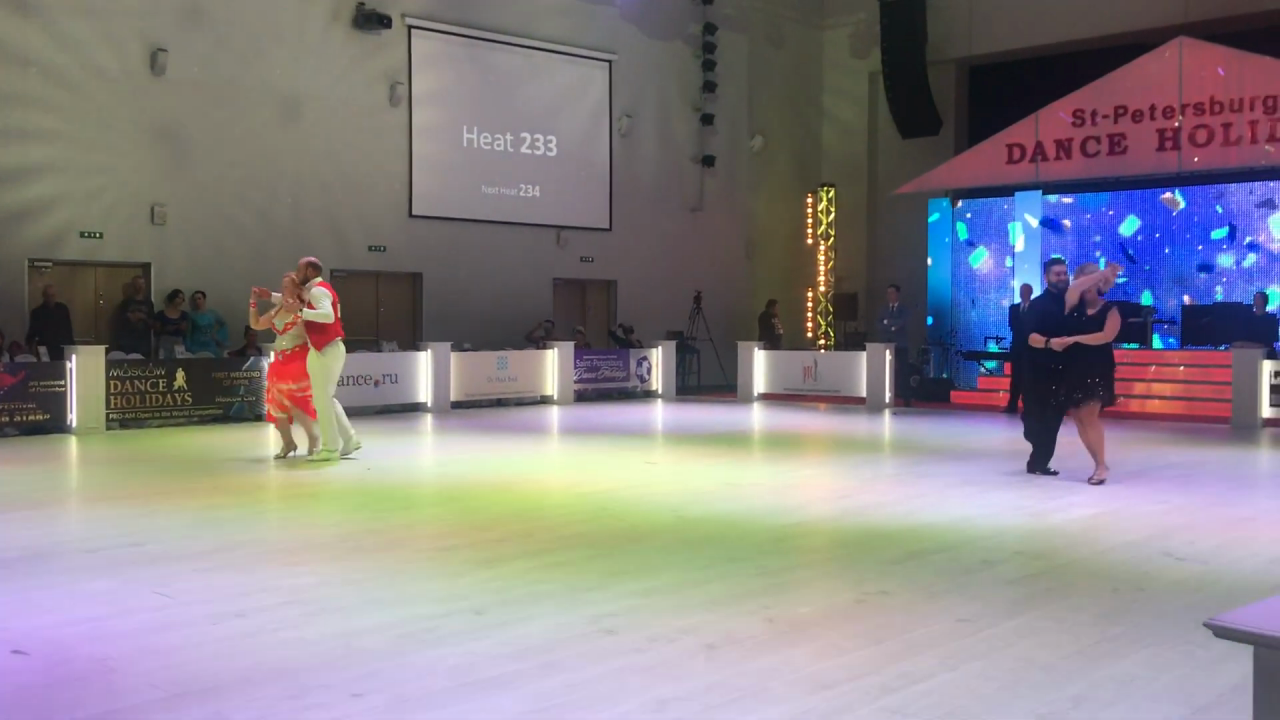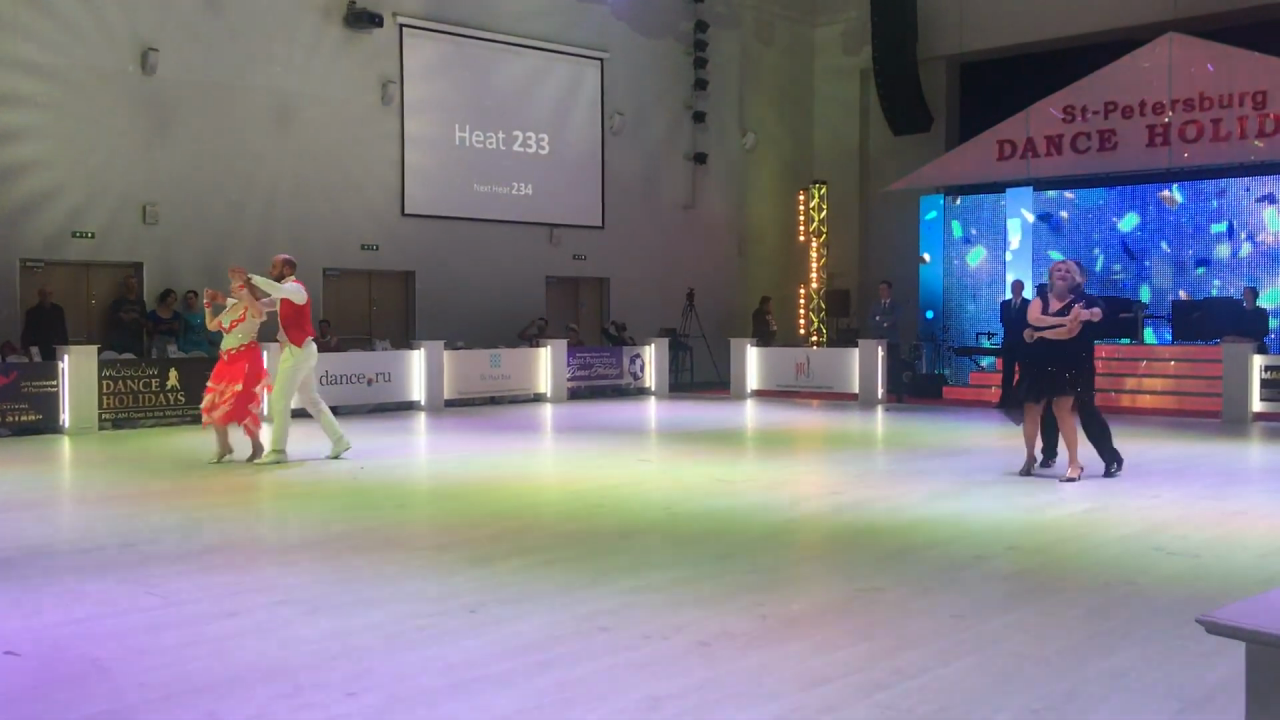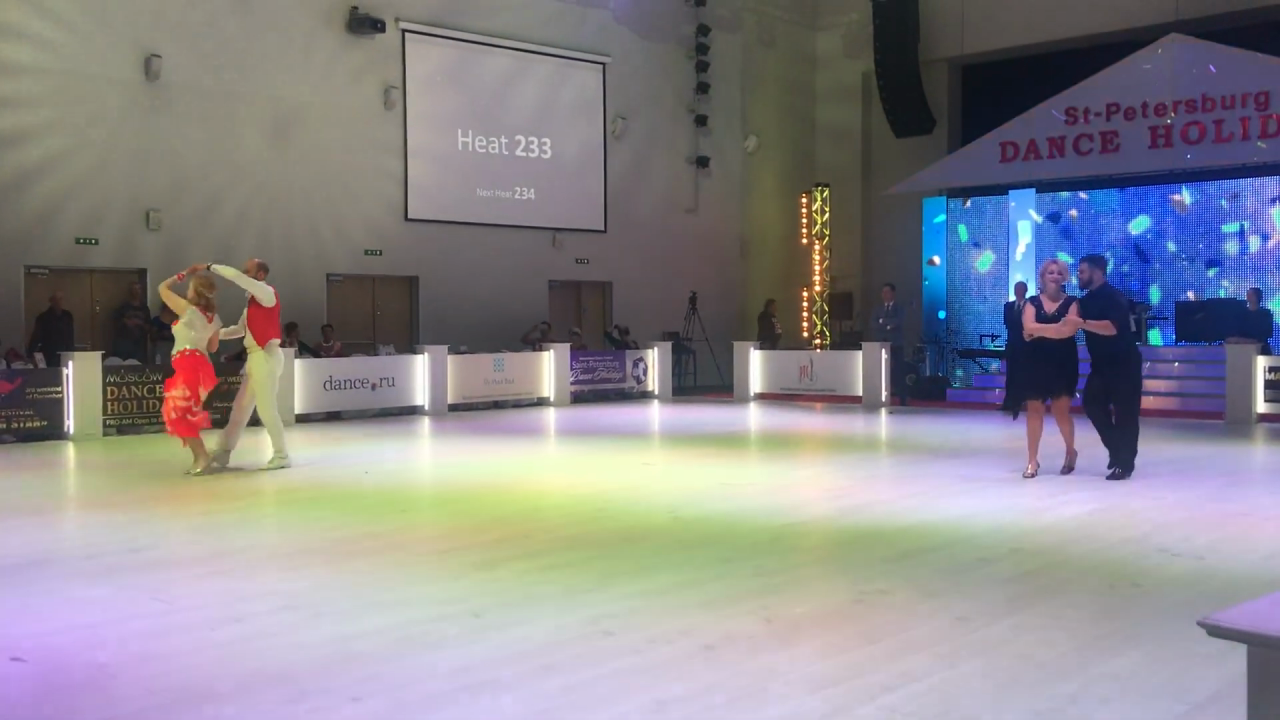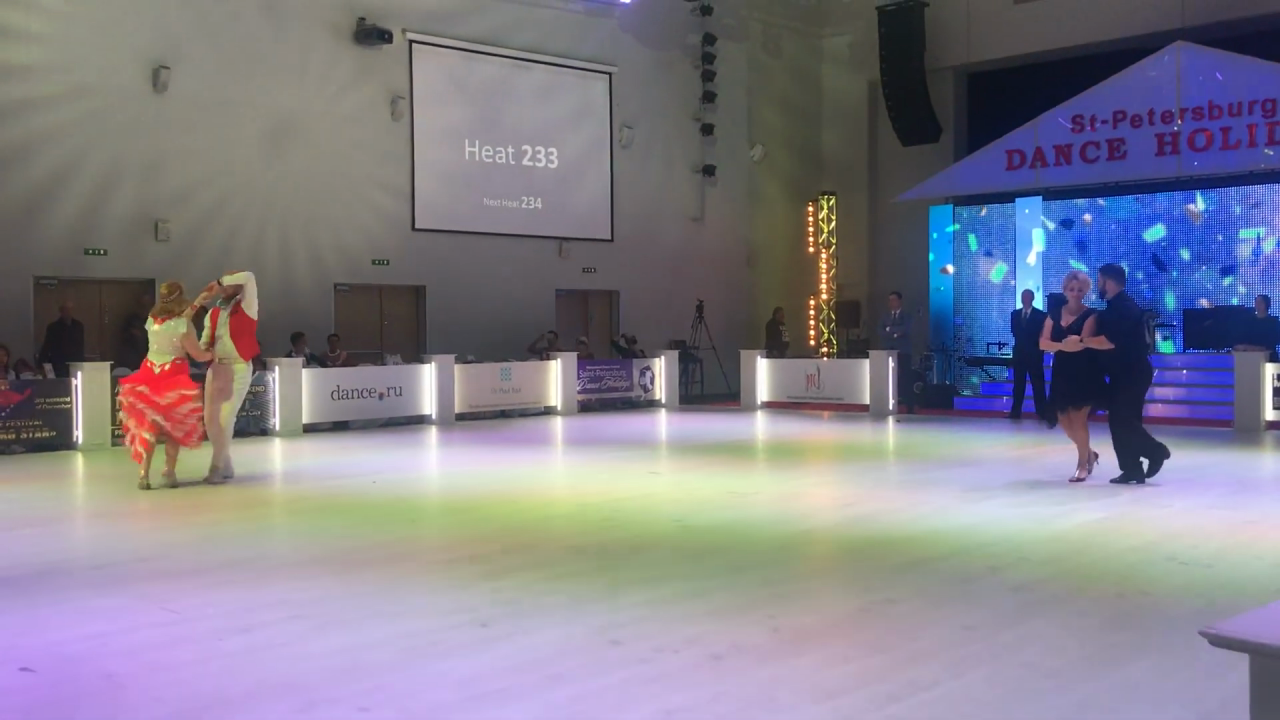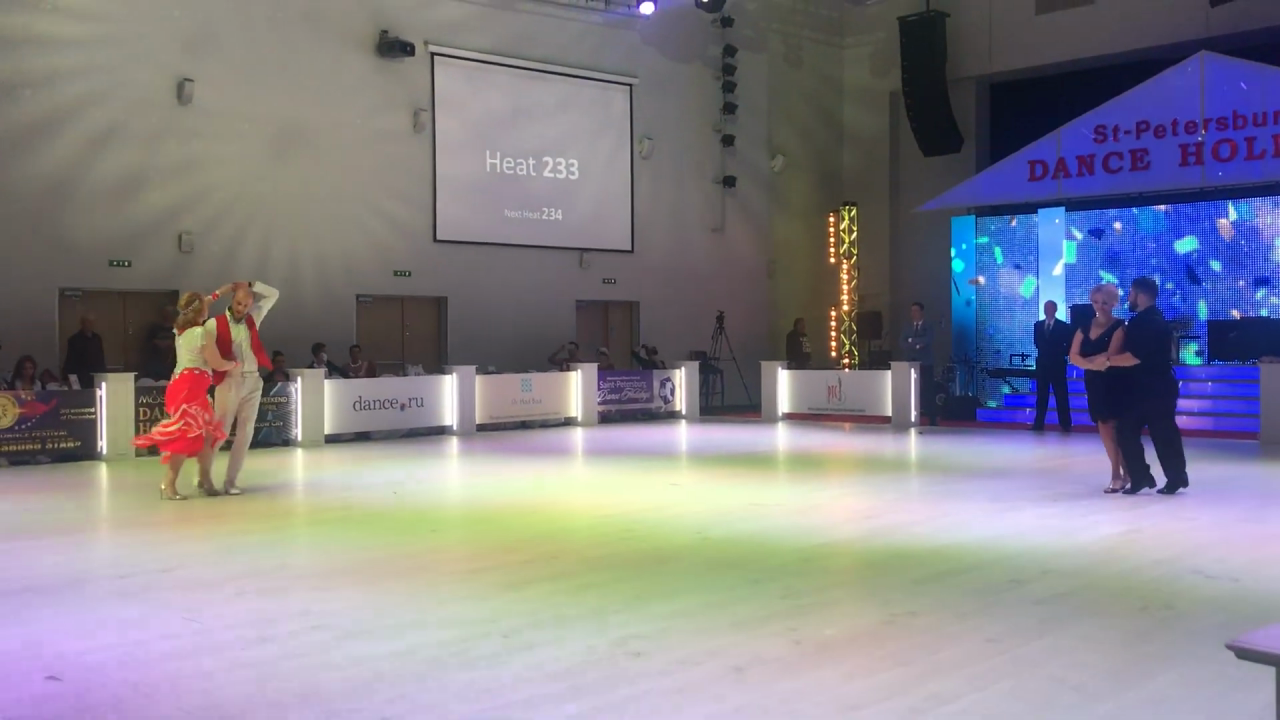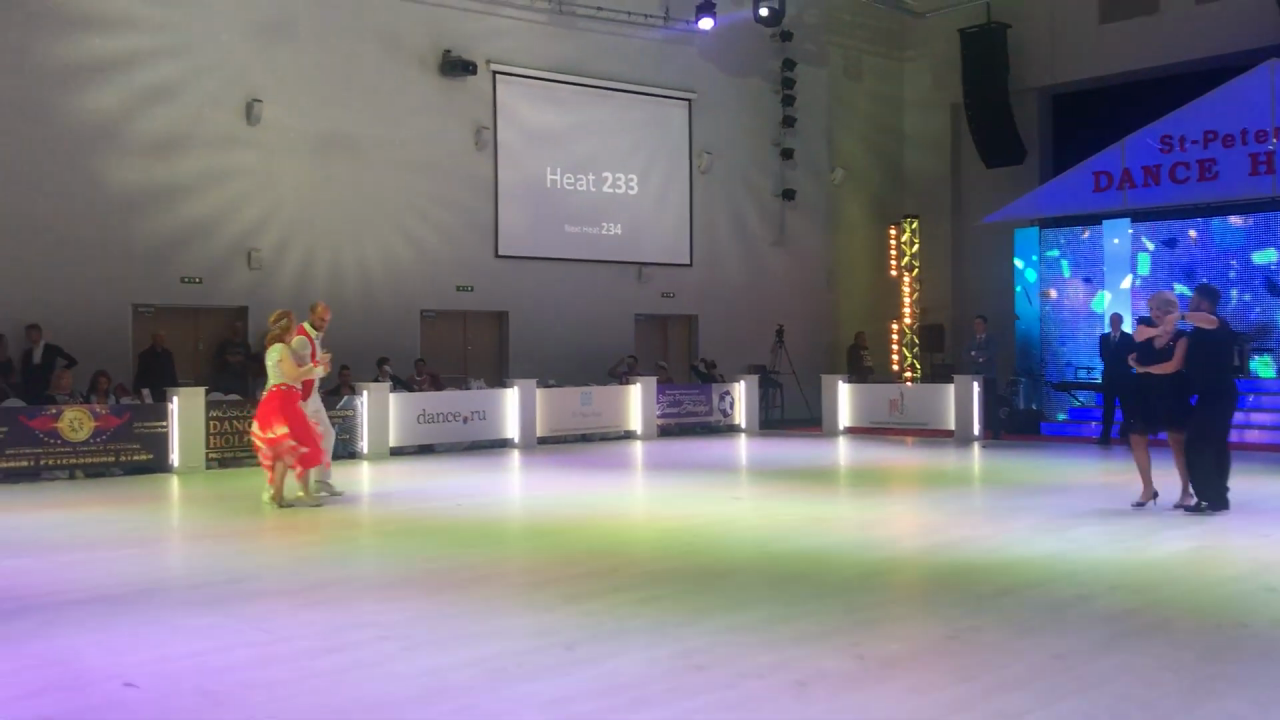
dt=0.4s
person 1, frame 1
left shoulder: (1072, 301)
right shoulder: (1038, 305)
right elbow: (1030, 336)
right wrist: (1049, 342)
left hip: (1061, 367)
right hip: (1039, 368)
left knee: (1053, 414)
right knee: (1035, 413)
left ankle: (1039, 460)
right ankle: (1038, 460)
person 1, frame 2
left shoulder: (1090, 302)
left elbow: (1097, 313)
left knee: (1088, 412)
right knee: (1049, 412)
left ankle: (1111, 458)
right ankle: (1049, 453)
person 1, frame 3
left shoulder: (1114, 298)
right shoulder: (1087, 300)
left elbow: (1112, 327)
right elbow: (1074, 323)
left wrist: (1082, 323)
left hip: (1125, 363)
right hip: (1102, 364)
left knee: (1125, 412)
right knee: (1092, 404)
left ankle: (1125, 463)
right ankle: (1117, 450)
person 1, frame 4
left shoulder: (1125, 308)
right shoulder: (1113, 308)
left elbow: (1111, 341)
right elbow: (1101, 335)
left wrist: (1080, 341)
left hip: (1133, 374)
right hip: (1120, 373)
left knee: (1123, 420)
right knee: (1119, 421)
left ankle: (1156, 452)
right ankle: (1131, 469)
person 1, frame 5
left shoulder: (1153, 323)
right shoulder: (1141, 321)
left elbow: (1136, 356)
right elbow: (1131, 348)
left wrist: (1108, 361)
left hip: (1158, 389)
right hip: (1140, 389)
left knee: (1164, 433)
right knee: (1126, 430)
left ankle: (1176, 477)
right ankle: (1141, 478)
person 1, frame 6
left shoulder: (1215, 326)
right shoulder: (1200, 331)
left elbow: (1211, 321)
right elbow: (1185, 349)
left wrist: (1182, 317)
left hip: (1218, 395)
right hip: (1210, 395)
left knee: (1198, 444)
right knee: (1212, 444)
left ankle: (1211, 496)
right ankle: (1216, 495)
person 2, frame 1
left shoulder: (1110, 310)
right shoulder: (1074, 306)
left elbow: (1106, 336)
left wrist: (1071, 339)
right wrist: (1097, 274)
left hip: (1098, 369)
right hip: (1073, 368)
left knee: (1088, 415)
right knee: (1078, 418)
left ankle: (1102, 464)
right ankle: (1099, 463)
person 2, frame 2
left shoulder: (1078, 303)
right shoulder: (1040, 300)
left elbow: (1070, 332)
right elbow: (1033, 319)
left wrist: (1037, 334)
right wrist: (1063, 320)
left hip: (1066, 362)
right hip: (1038, 361)
left knee: (1062, 411)
right knee: (1030, 411)
left ankle: (1074, 464)
right ankle: (1030, 457)
person 2, frame 3
left shoulder: (1071, 302)
right shoulder: (1032, 303)
left elbow: (1071, 330)
right elbow: (1028, 326)
left wrist: (1038, 332)
right wrist: (1055, 327)
left hip: (1063, 361)
right hip: (1036, 360)
left knee: (1060, 408)
right knee: (1034, 409)
left ankle: (1071, 453)
right ankle: (1032, 460)
person 2, frame 4
left shoulder: (1090, 315)
right shoulder: (1054, 314)
left elbow: (1082, 343)
right elbow: (1042, 343)
left wrist: (1057, 346)
right wrist: (1066, 344)
left hip: (1084, 372)
right hip: (1062, 371)
left knee: (1078, 418)
right knee: (1063, 419)
left ankle: (1083, 465)
right ankle: (1089, 454)
person 2, frame 5
left shoulder: (1119, 327)
right shoulder: (1085, 328)
left elbow: (1110, 356)
right elbow: (1073, 356)
left wrist: (1087, 361)
right wrist: (1092, 364)
left hip: (1113, 383)
right hip: (1094, 384)
left knee: (1107, 428)
right knee: (1108, 430)
left ankle: (1116, 476)
right ankle: (1124, 473)
person 2, frame 6
left shoulder: (1181, 337)
right shoulder: (1144, 327)
left elbow: (1174, 366)
right elbow: (1139, 335)
left wrist: (1142, 368)
right wrist: (1159, 330)
left hip: (1172, 394)
right hip: (1144, 394)
left knee: (1177, 443)
right knee: (1137, 440)
left ankle: (1186, 491)
right ankle: (1148, 488)
person 3, frame 1
left shoulder: (318, 291)
right shoulder: (321, 291)
left elbow: (327, 316)
right elbow: (301, 302)
left wrist: (301, 311)
right wrist: (271, 296)
left hip: (324, 350)
right hip: (333, 348)
left knee: (321, 401)
right knee: (327, 398)
left ankle: (330, 448)
right ankle: (349, 439)
person 3, frame 2
left shoulder: (294, 288)
right shoulder: (284, 294)
left elbow: (279, 290)
left wrist: (249, 278)
left hip: (298, 350)
right hip: (296, 350)
left knee: (279, 398)
right knee: (310, 399)
left ankle: (278, 450)
right ankle: (339, 440)
person 3, frame 3
left shoulder: (266, 293)
right shoulder: (254, 300)
left elbow: (237, 277)
right elbow: (240, 329)
left wrist: (210, 267)
left hip: (266, 356)
right hip: (256, 356)
left knee: (266, 407)
right knee: (241, 405)
left ankle: (281, 456)
right ankle: (225, 451)
person 3, frame 4
left shoulder: (247, 306)
right shoulder: (213, 313)
left elbow: (248, 278)
right elbow: (205, 342)
left wrist: (220, 281)
left hip: (239, 368)
right hip: (216, 368)
left knee: (226, 416)
right knee: (210, 418)
left ankle: (218, 466)
right ankle: (225, 467)
person 3, frame 5
left shoulder: (252, 318)
right shoulder: (215, 324)
left elbow: (273, 294)
left wrist: (251, 285)
left hip: (252, 381)
right hip: (228, 382)
left knee: (246, 431)
left ankle: (230, 481)
person 3, frame 6
left shoulder: (314, 335)
right shoulder: (301, 339)
left hip: (312, 395)
right hip: (300, 397)
left knee: (327, 434)
left ankle: (321, 481)
person 4, frame 1
right shoulder: (277, 310)
left elbow: (305, 330)
right elbow: (255, 324)
left wrist: (296, 309)
right wrist: (253, 302)
left hip: (298, 359)
right hip: (280, 360)
left knee: (294, 403)
right knee: (277, 403)
left ankle: (312, 436)
right ankle: (288, 443)
person 4, frame 2
left shoulder: (252, 308)
right shoulder: (230, 309)
left elbow: (258, 312)
right elbow: (211, 325)
left wrist: (242, 286)
right wrist: (208, 302)
left hip: (246, 360)
right hip: (227, 361)
left knee: (242, 405)
right knee: (215, 404)
left ankle: (256, 445)
right ankle: (223, 447)
person 4, frame 3
left shoulder: (188, 310)
right shoulder: (212, 317)
left elbow: (163, 289)
right elbow: (213, 347)
left wrist: (181, 276)
left hip: (189, 365)
right hip: (196, 365)
left knee: (179, 414)
right knee: (186, 414)
left ankle: (202, 456)
right ankle: (199, 458)
person 4, frame 4
left shoulder: (152, 319)
right shoulder: (183, 324)
right elbow: (198, 355)
left wrist: (197, 303)
right wrist: (212, 353)
left hip: (149, 376)
right hip: (174, 376)
left knee: (146, 426)
right knee: (175, 425)
left ankle: (144, 473)
right ankle: (170, 470)
person 4, frame 5
left shoulder: (182, 329)
right shoulder: (202, 334)
left elbow: (199, 310)
right elbow: (217, 364)
left wrist: (219, 293)
right wrist: (235, 364)
left hip: (182, 384)
right hip: (192, 386)
left knee: (206, 435)
right knee: (184, 437)
left ankle: (205, 481)
right ankle: (168, 485)
person 4, frame 6
left shoulder: (276, 347)
right shoulder: (282, 349)
right elbow: (295, 375)
right wrist: (317, 363)
left hip: (279, 401)
right hip: (282, 402)
left knee: (285, 450)
right knee: (304, 446)
left ankle: (276, 493)
right ankle: (306, 493)
